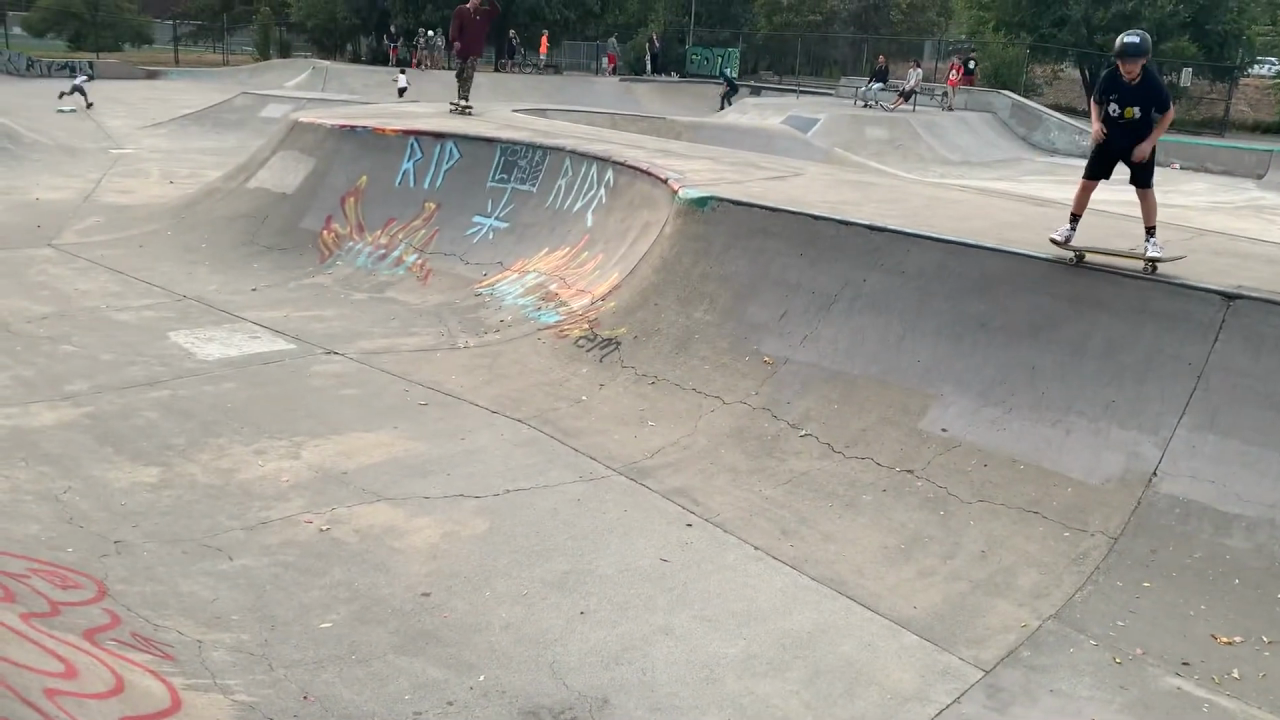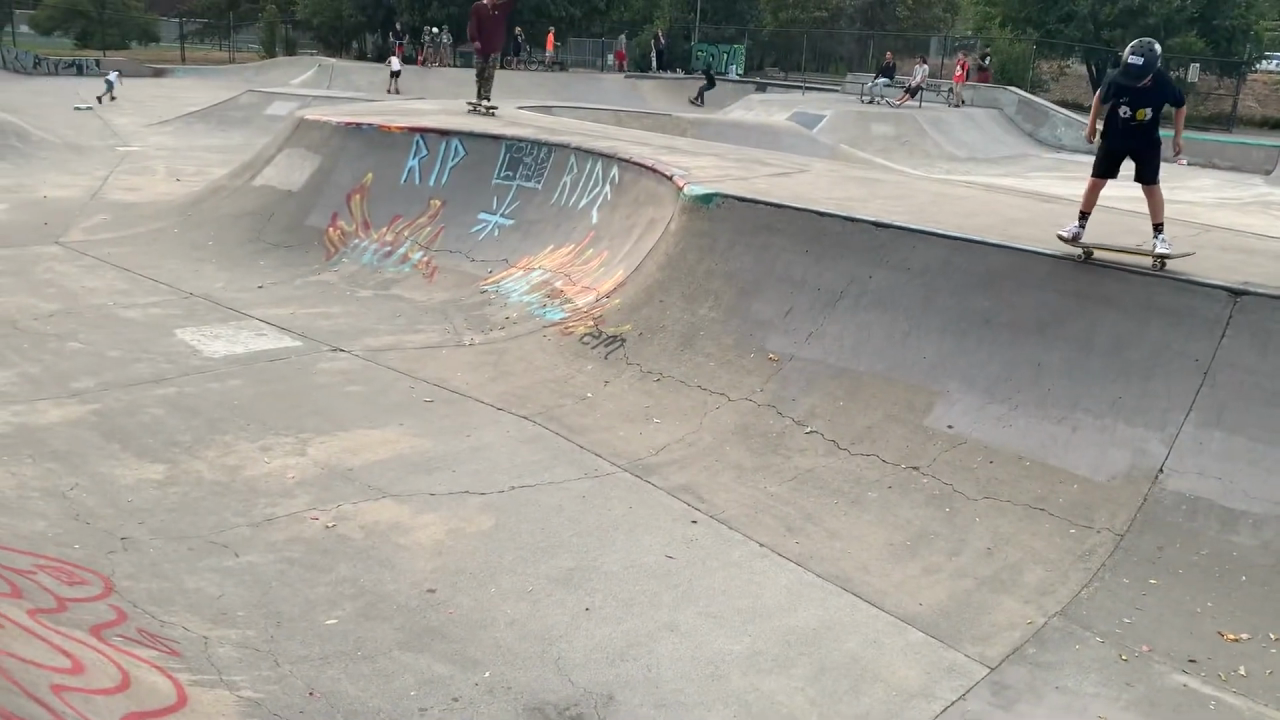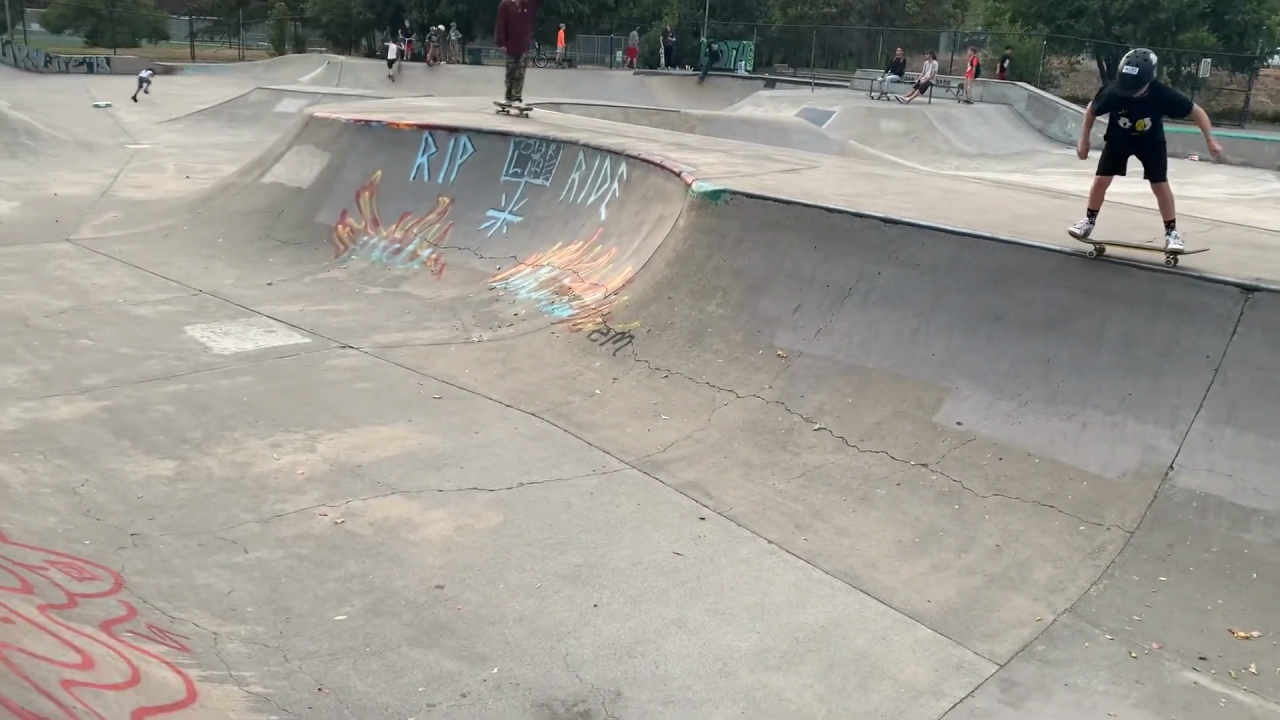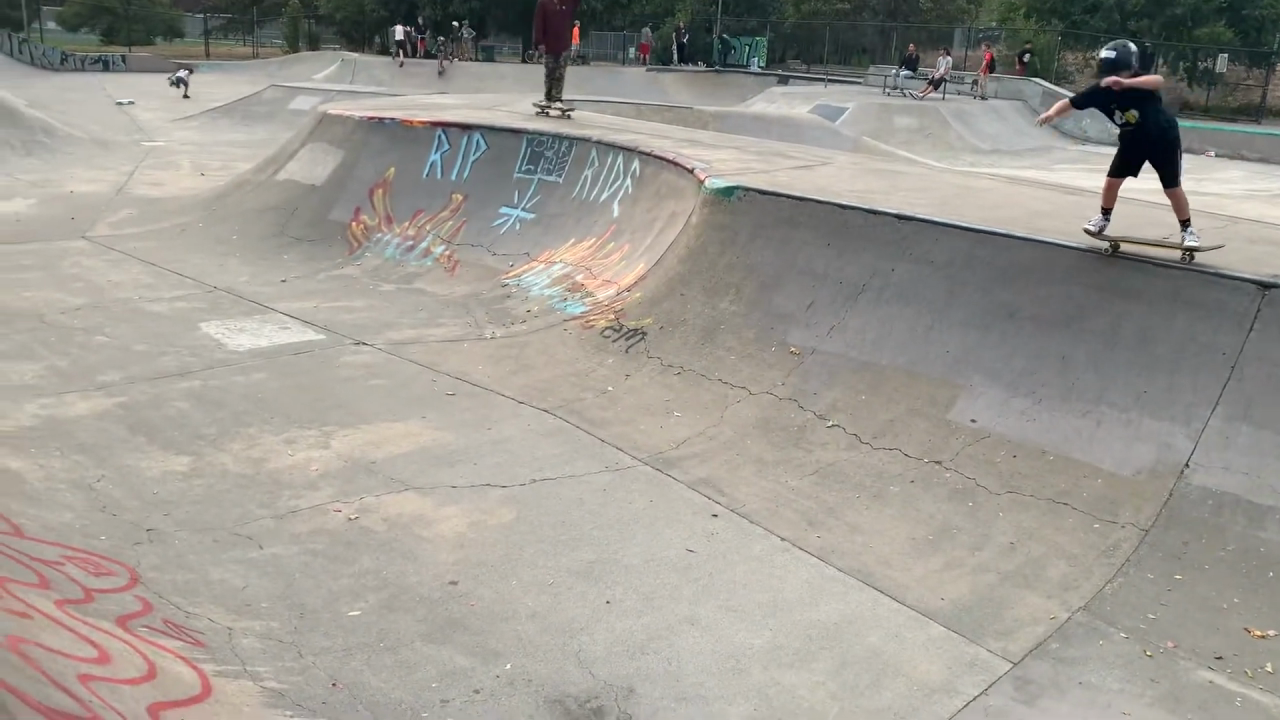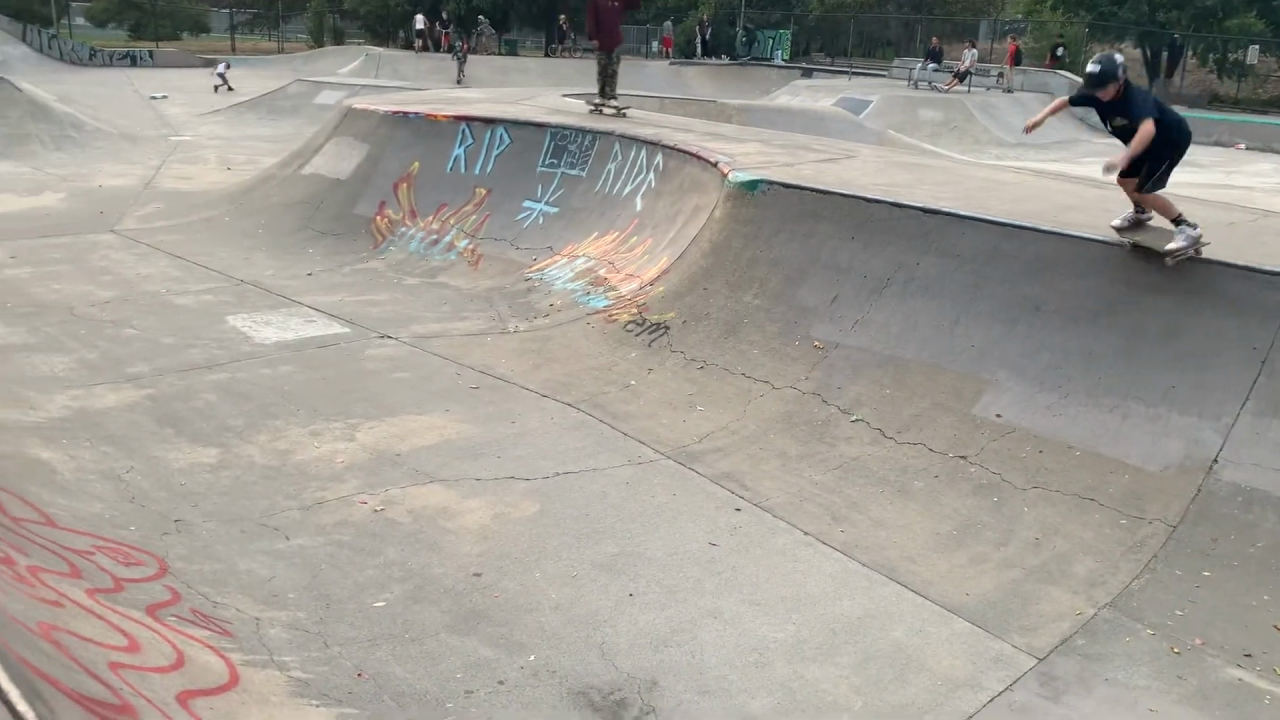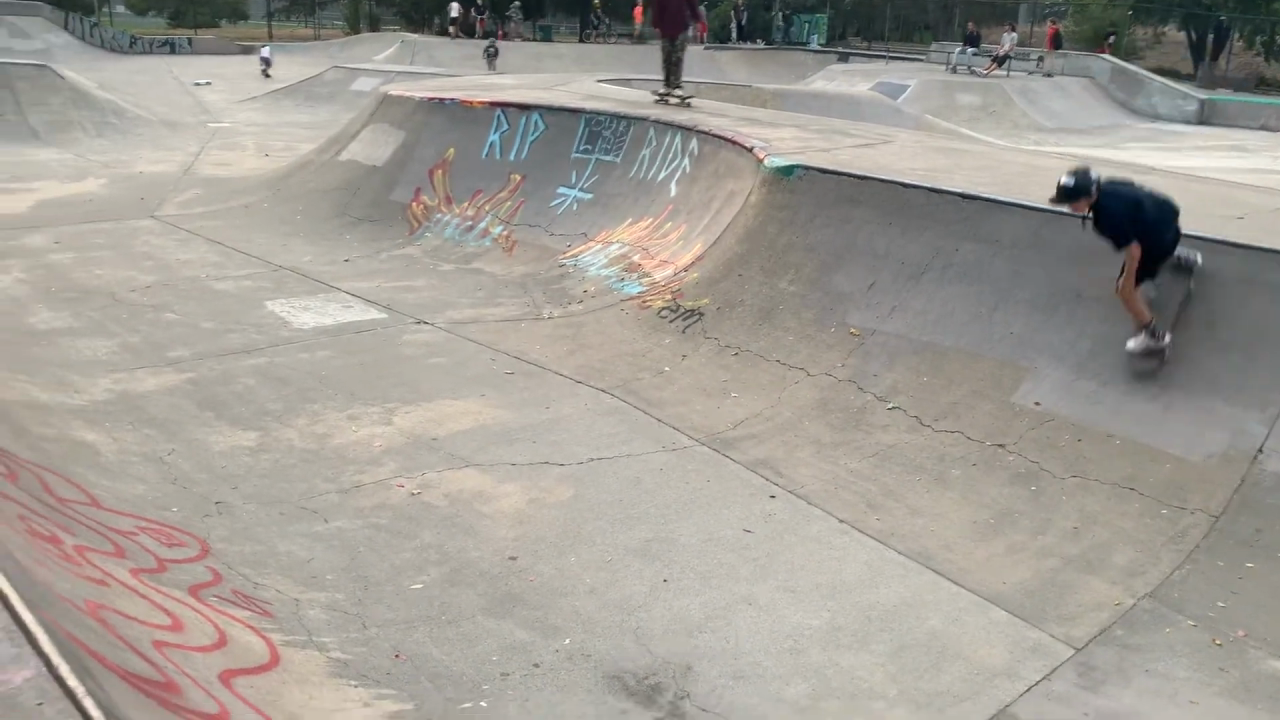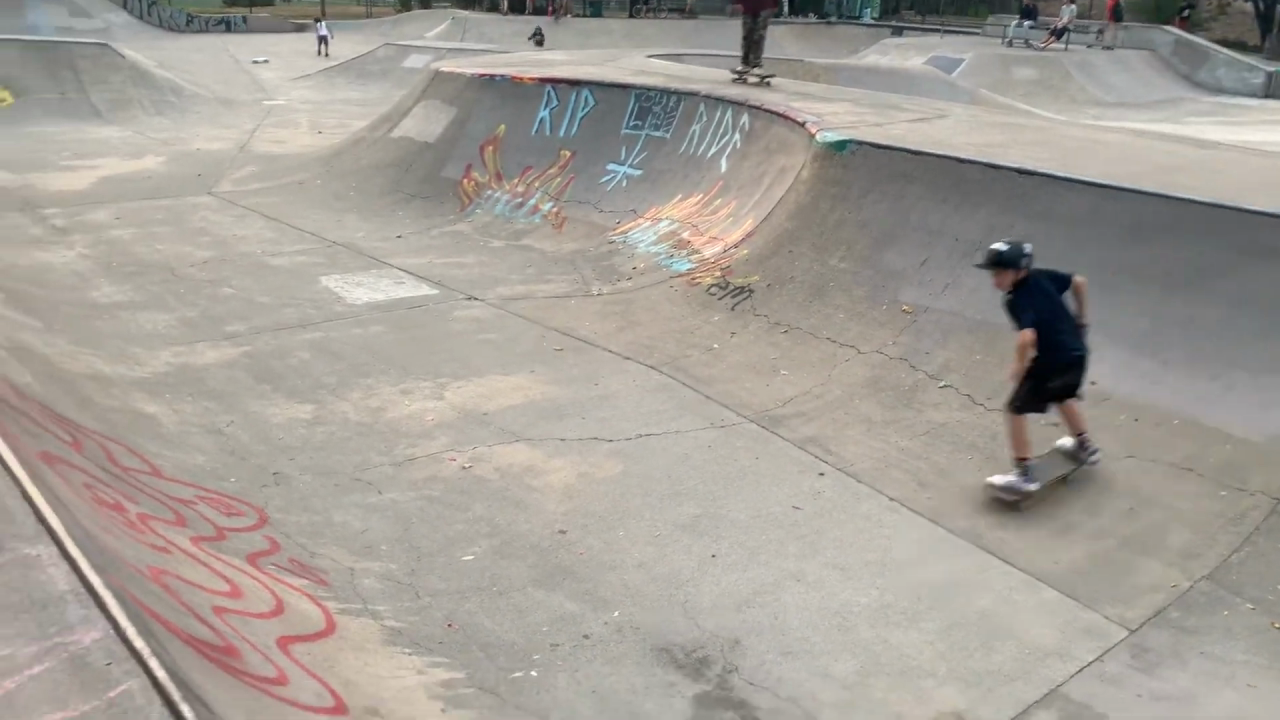
dt=0.3s
person 1, frame 1
left shoulder: (1153, 83)
right shoulder: (1108, 77)
left elbow: (1168, 113)
left wrist: (1149, 143)
right wrist: (1096, 123)
left hip: (1139, 145)
right hip: (1107, 141)
left knee: (1145, 190)
right knee: (1087, 183)
left ankle: (1151, 239)
right ankle: (1070, 227)
person 1, frame 2
left shoulder: (1164, 84)
right shoulder: (1115, 79)
left elbow: (1181, 106)
right elbow: (1100, 98)
left wrist: (1178, 136)
right wrist: (1091, 124)
left hip: (1147, 141)
right hip: (1113, 137)
left knee: (1151, 186)
right knee: (1096, 181)
left ankle: (1159, 235)
right ankle: (1080, 225)
person 1, frame 3
left shoulder: (1163, 94)
right shoulder: (1112, 92)
left elbow: (1195, 112)
right elbow: (1092, 109)
left wrist: (1210, 140)
right wrist: (1084, 140)
left hip: (1151, 142)
right hip: (1117, 140)
left knee: (1159, 184)
right knee: (1101, 179)
left ankle: (1171, 232)
right ankle: (1089, 221)
person 1, frame 4
left shoulder: (1140, 85)
right shoulder: (1101, 90)
left elbow: (1158, 81)
right elbow: (1068, 103)
left wrist: (1124, 83)
right wrist: (1051, 113)
left hip: (1163, 137)
right hip: (1132, 139)
left knee: (1172, 187)
right knee: (1113, 180)
left ankle: (1187, 229)
right ankle: (1104, 218)
person 1, frame 5
left shoulder: (1136, 98)
right shoulder: (1094, 96)
left elbow: (1148, 129)
right elbow: (1065, 101)
left wrist: (1124, 157)
right wrist: (1041, 116)
left hip: (1173, 139)
right hip: (1149, 143)
left knee: (1142, 191)
right knee: (1124, 180)
left ankle: (1186, 228)
right ankle: (1140, 212)
person 1, frame 6
left shoulder: (1109, 215)
right shoulder: (1105, 188)
left elbow: (1133, 250)
right elbow: (1132, 189)
left wrist: (1128, 280)
left hip: (1161, 236)
left knee: (1125, 290)
left ankle: (1153, 336)
right ankle: (1180, 257)
person 1, frame 7
left shoulder: (1019, 300)
right shoulder: (1040, 277)
left elbow: (1026, 338)
right elbow: (1079, 281)
left wrist: (1019, 368)
right wrist: (1081, 318)
left hip: (1054, 359)
right hip: (1076, 351)
left knee: (1016, 410)
right knee: (1065, 396)
left ankle: (1022, 475)
right ankle: (1085, 447)
